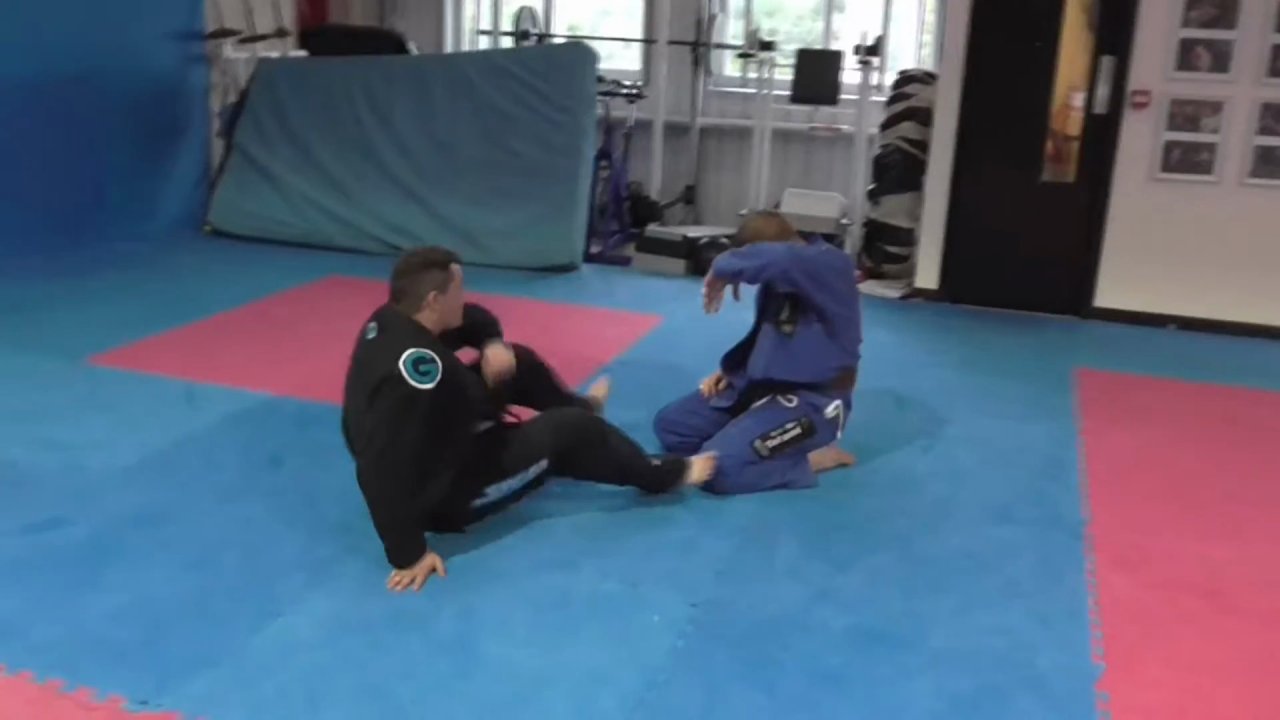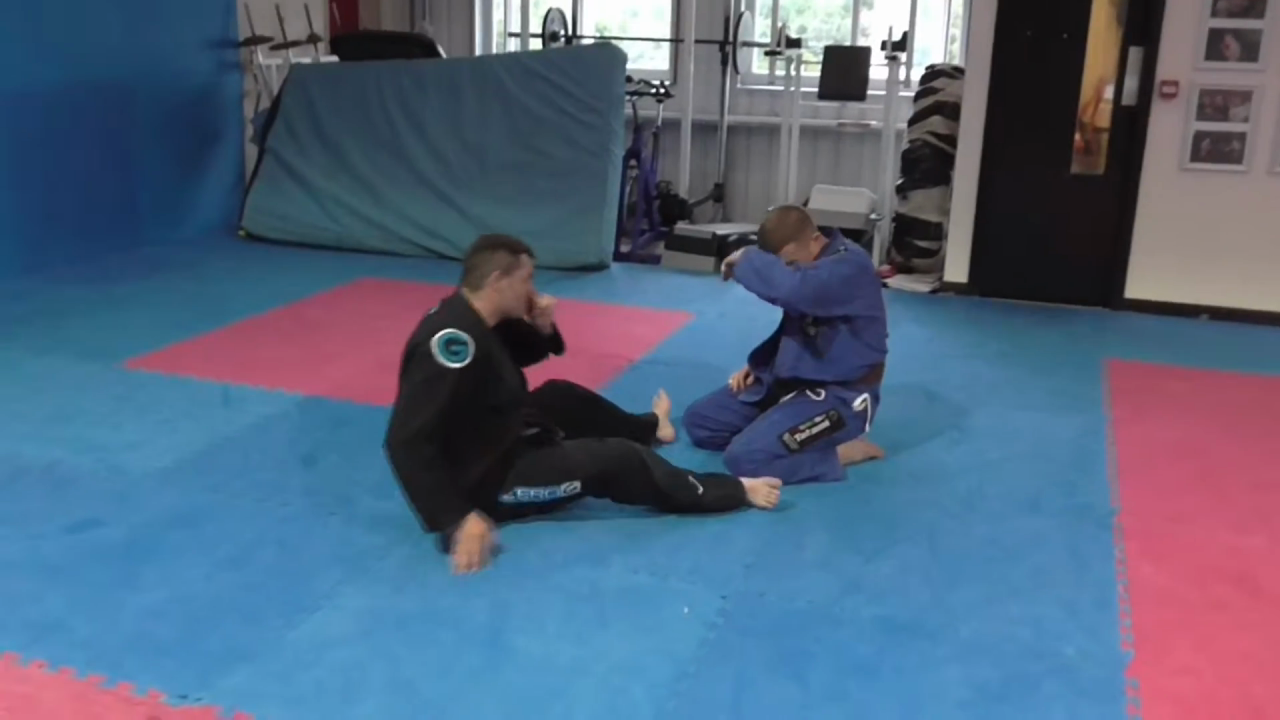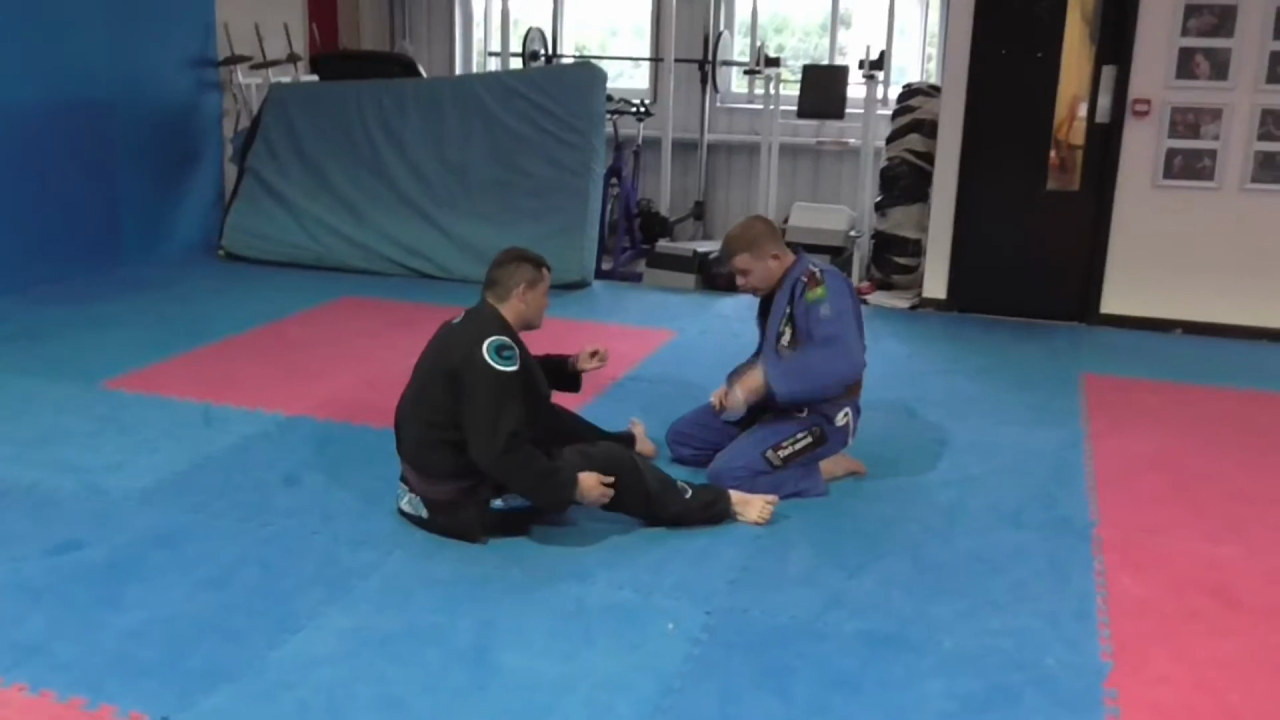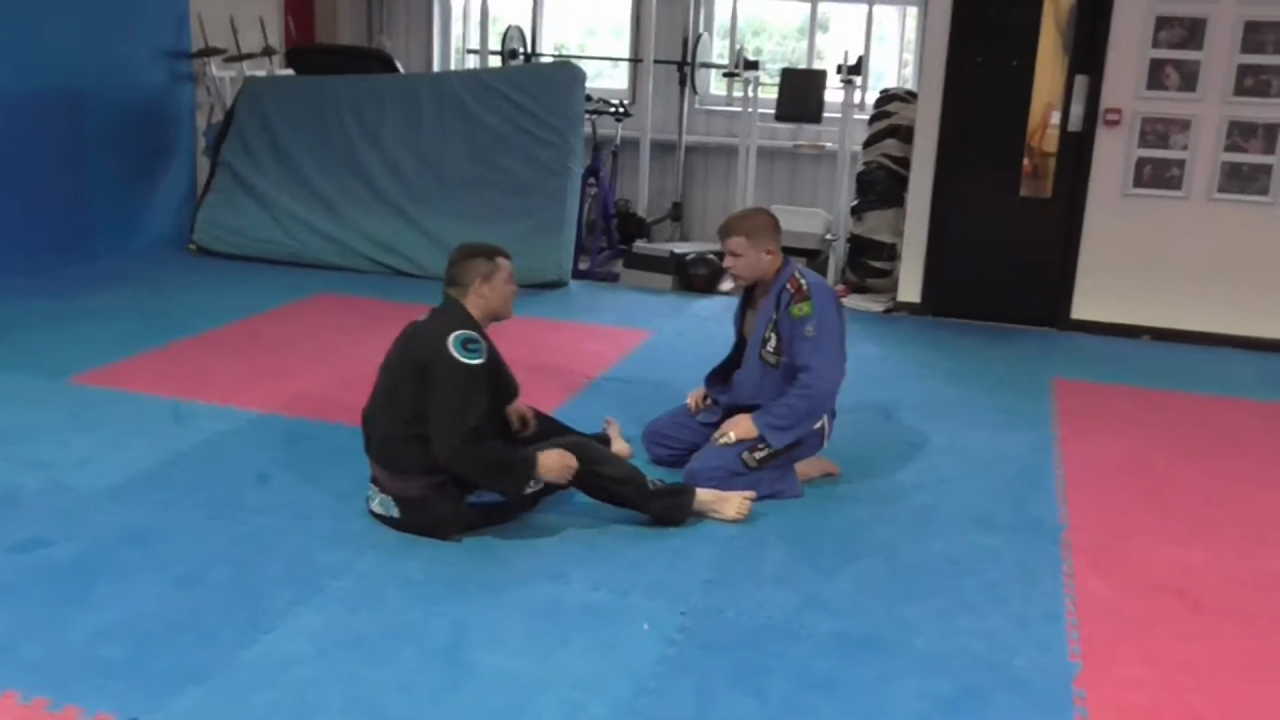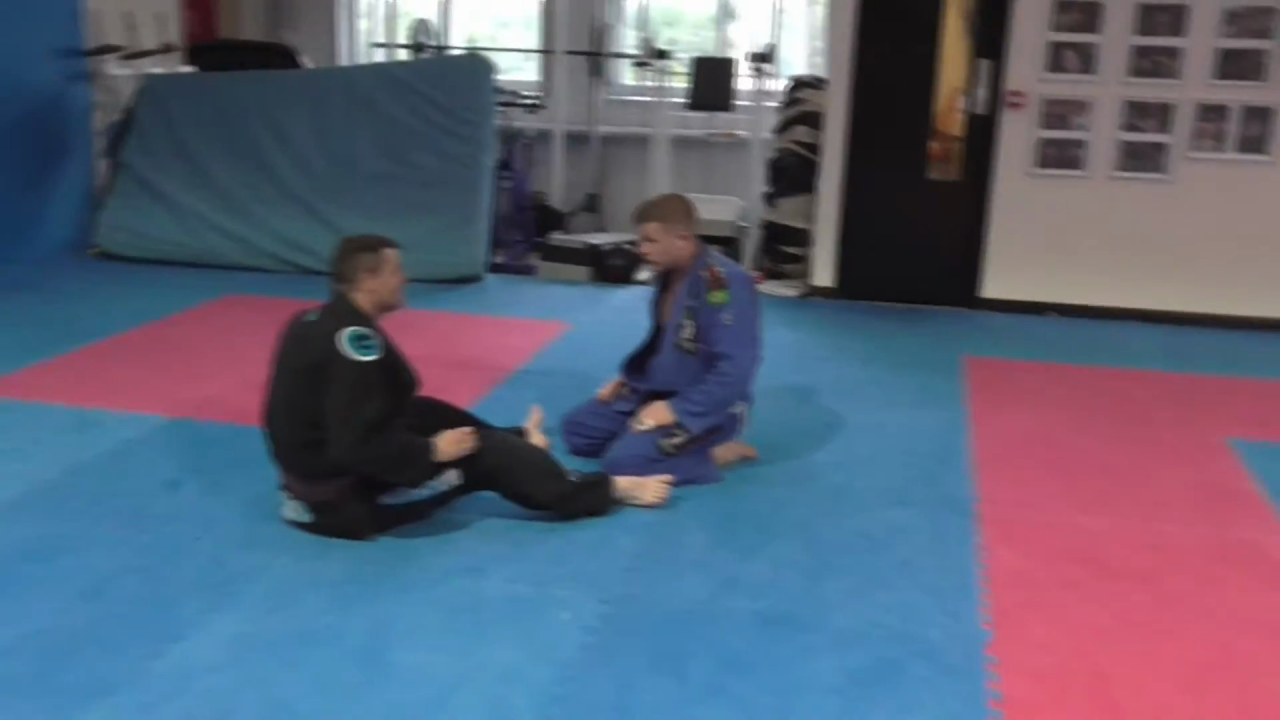
dt=0.4s
person 1, frame 1
left shoulder: (388, 320)
right shoulder: (417, 364)
left elbow: (475, 320)
right elbow: (384, 474)
left wrist: (495, 344)
right wrist: (408, 555)
left hip: (433, 449)
right hip: (437, 493)
left knee: (517, 363)
right knee: (574, 429)
left ankle: (582, 405)
right ankle: (668, 474)
person 1, frame 2
left shoulder: (467, 310)
right shoulder: (453, 345)
left elbow: (522, 350)
right elbow: (407, 443)
left wrist: (542, 328)
right wrist: (456, 518)
right hip: (478, 481)
left knee: (560, 395)
right knee: (611, 460)
left ankle: (648, 426)
right ankle: (732, 492)
person 1, frame 3
left shoulder: (473, 324)
right shoulder: (495, 346)
right elbow: (498, 453)
left wrist: (570, 367)
right wrist: (570, 485)
left hip: (438, 472)
right hip: (460, 498)
left knee: (542, 419)
right knee: (606, 465)
left ankle: (627, 443)
right ankle: (721, 504)
person 1, frame 4
left shoulder: (437, 324)
right shoulder: (461, 343)
right elbow: (461, 448)
left wrist: (504, 405)
right wrist: (532, 467)
left hip: (403, 473)
right hip: (434, 497)
left knee: (511, 425)
right knee: (573, 457)
left ankle: (601, 446)
right ankle: (689, 501)
person 1, frame 5
left shoulder: (313, 322)
right shoulder: (355, 340)
right elbow: (359, 447)
right wrist: (431, 450)
left hip: (310, 477)
right hip: (345, 497)
left knee: (426, 413)
right knee: (484, 454)
left ankle: (517, 440)
right ankle: (608, 491)
person 2, frame 1
left shoulder: (831, 266)
right shoulder: (779, 276)
left elbow: (778, 259)
left wrist: (722, 269)
right wrist: (730, 368)
left hip: (810, 401)
right hip: (762, 385)
left knee: (717, 466)
right knee: (670, 425)
left ankle: (814, 458)
right ankle: (779, 443)
person 2, frame 2
left shoulder: (851, 267)
right shoulder: (804, 263)
left elbow: (791, 289)
left wrist: (747, 259)
right wrist: (758, 364)
left hip: (839, 396)
right hip: (792, 381)
left knee: (745, 459)
right knee: (699, 421)
left ankle: (843, 451)
right ankle: (805, 438)
person 2, frame 3
left shoulder: (825, 285)
right shoulder: (778, 285)
left elbow: (843, 360)
left wrist: (769, 376)
right wrist: (742, 380)
left hip: (818, 412)
right hip: (772, 400)
left knee: (728, 474)
right knee: (681, 438)
left ankle: (826, 467)
right ankle: (790, 454)
person 2, frame 4
left shoulder: (810, 296)
right shoulder: (755, 288)
left elbow: (819, 383)
left wrist: (761, 424)
right wrist: (712, 386)
left hip: (789, 421)
left knee: (704, 474)
right knee: (657, 437)
left ankle: (800, 468)
right ankle: (763, 456)
person 2, frame 5
left shoulder: (726, 283)
right shoulder: (671, 275)
left elbow: (735, 372)
left wrist: (678, 409)
right wrist: (628, 376)
left hip: (705, 408)
right hip: (659, 391)
left knee: (623, 462)
right knee: (576, 428)
left ankle: (718, 453)
right ankle: (682, 443)
